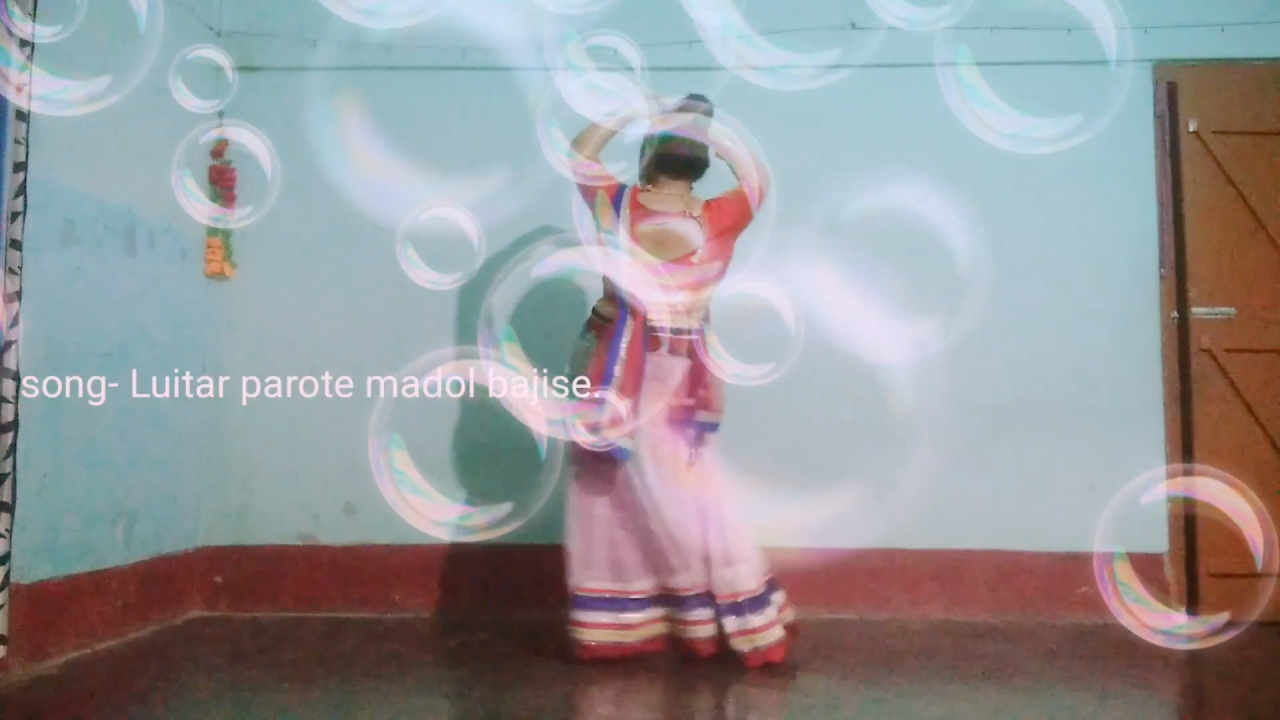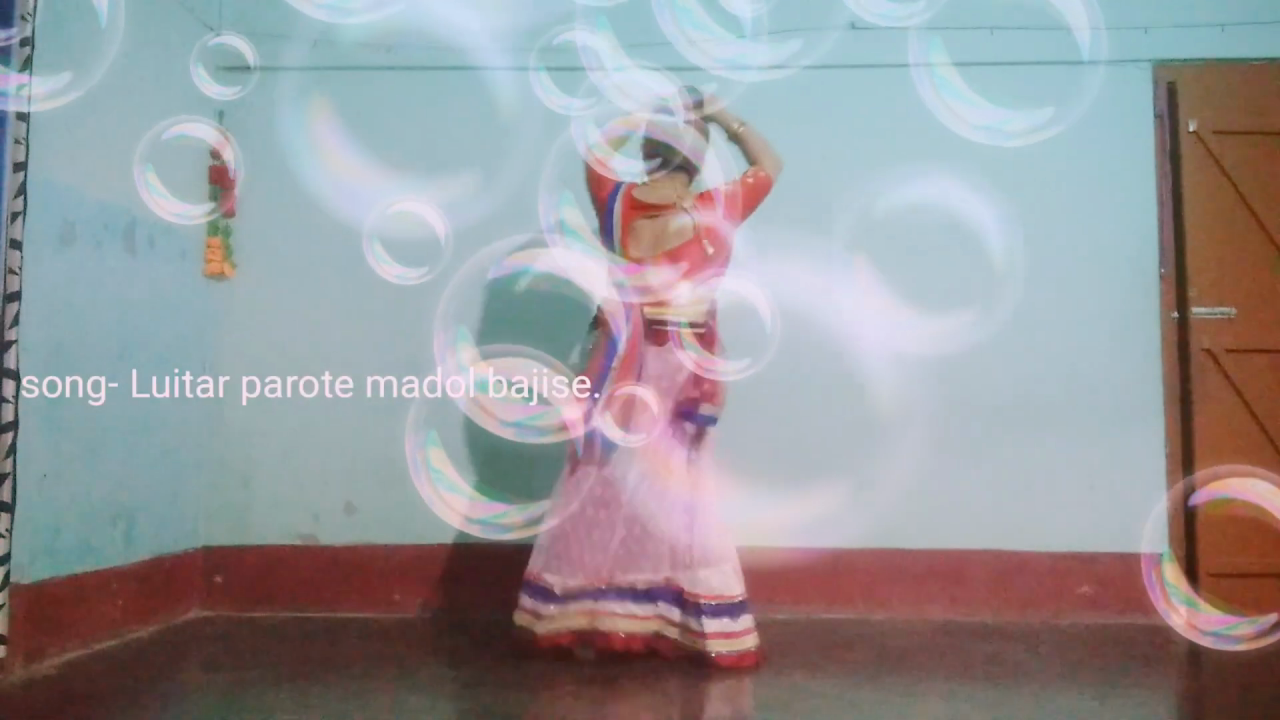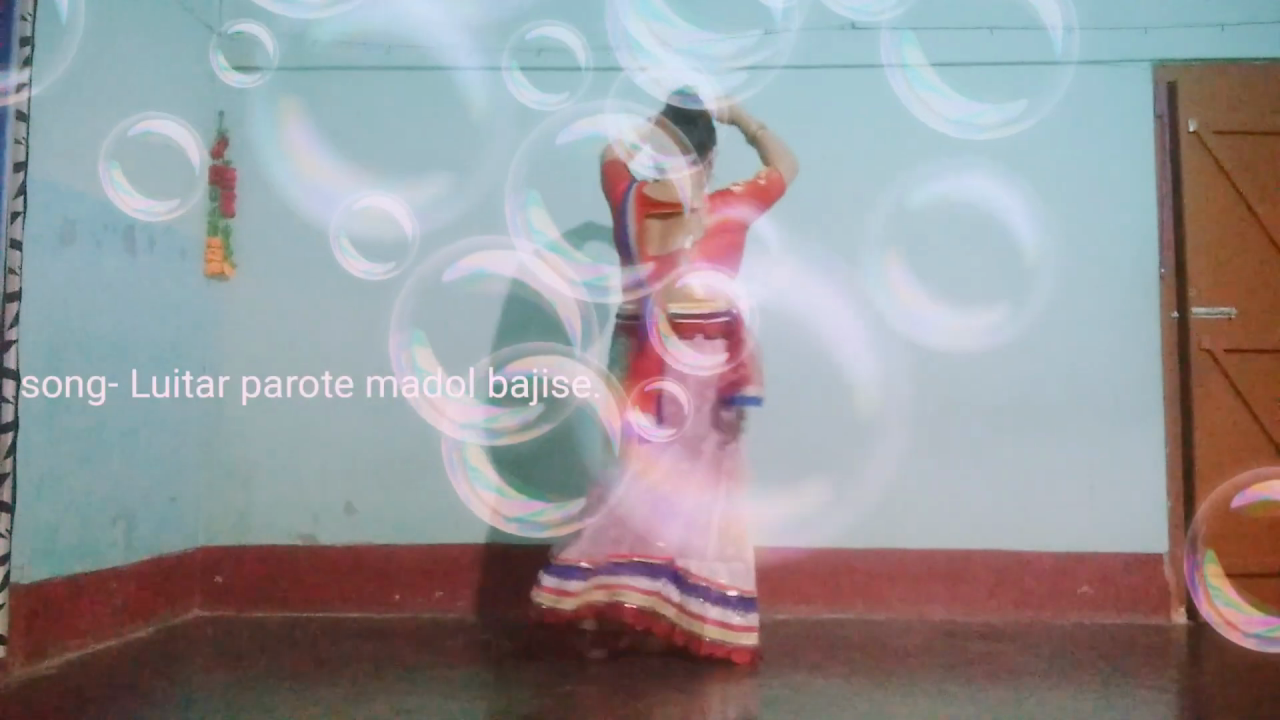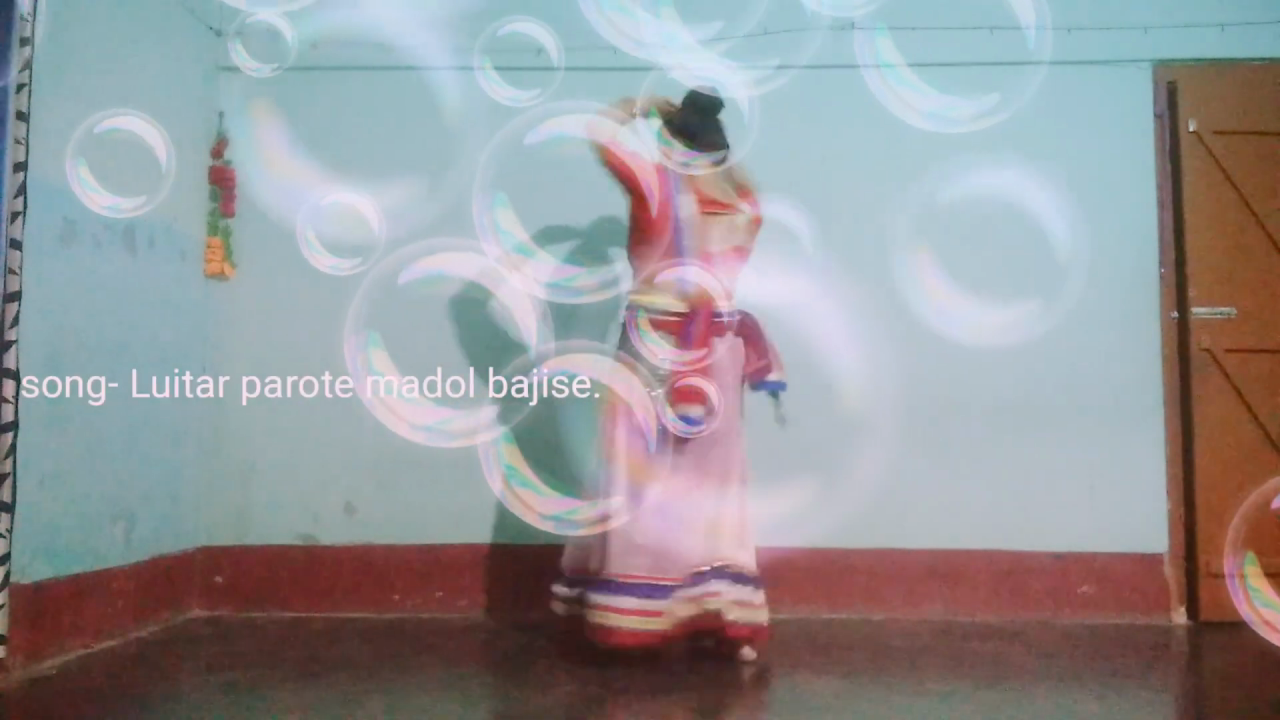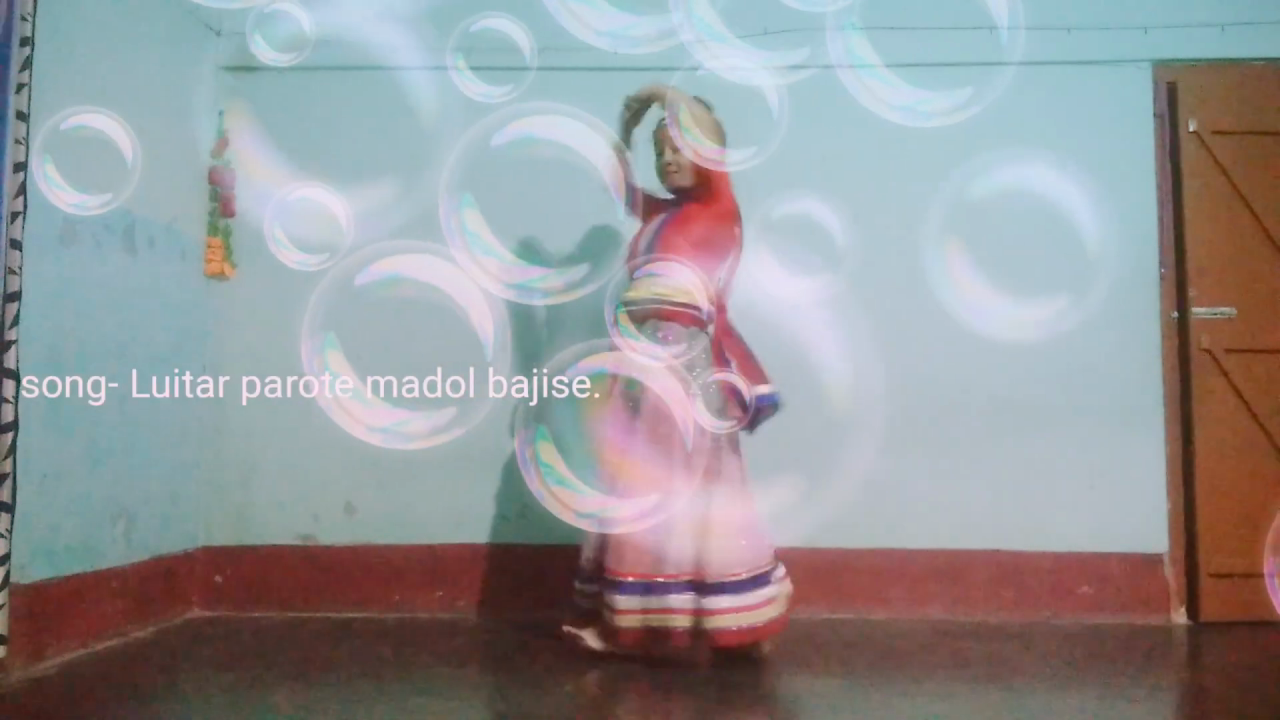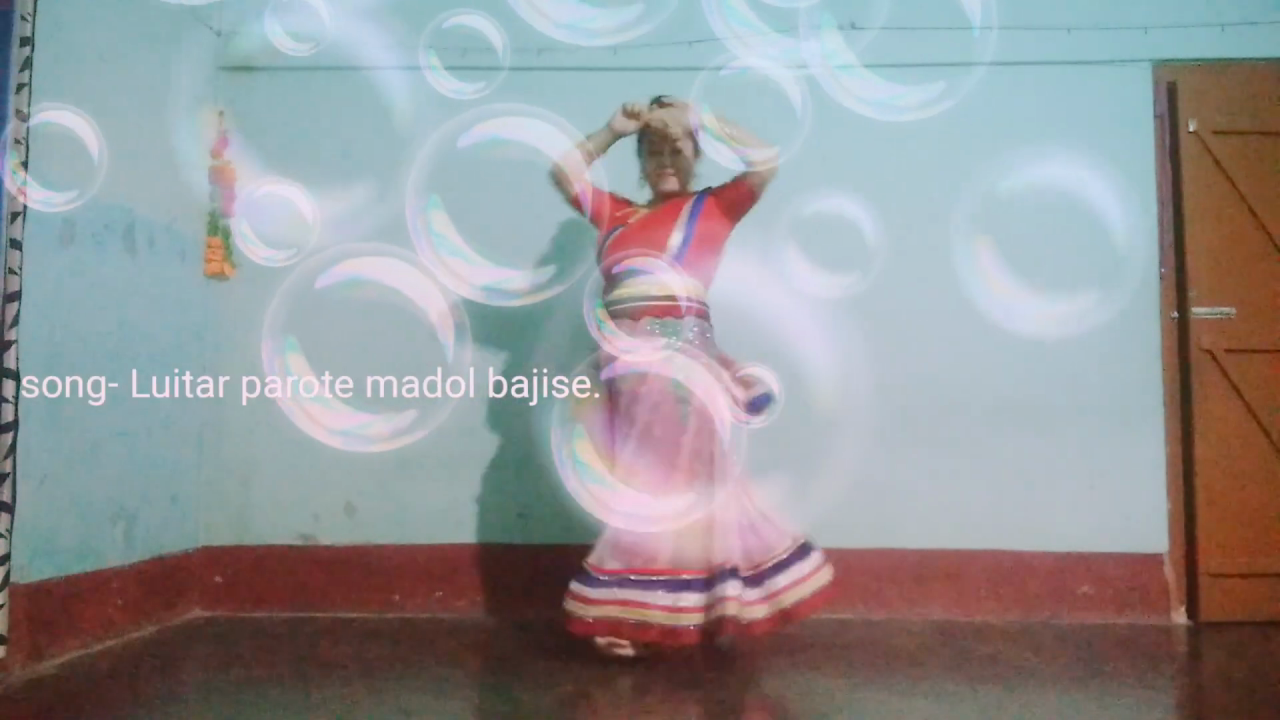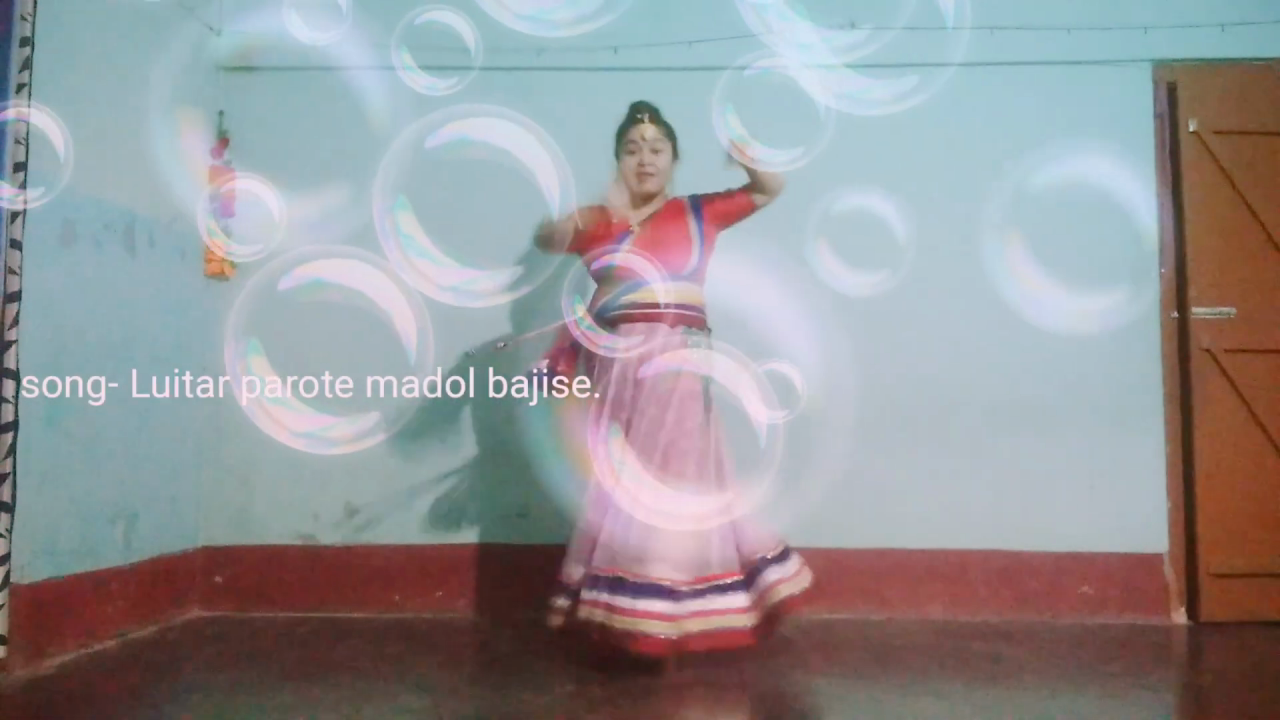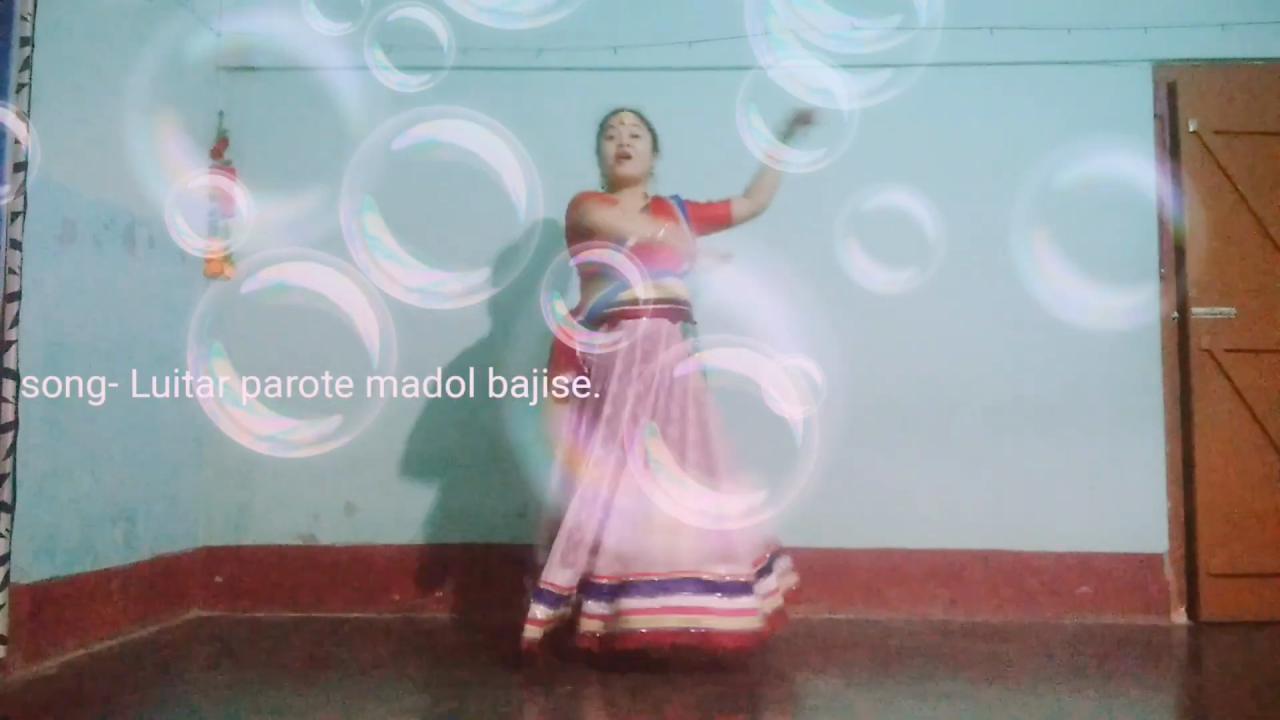
dt=0.2s
person 1, frame 1
left shoulder: (616, 204)
right shoulder: (715, 220)
left elbow: (581, 147)
right elbow: (756, 177)
right wrist: (706, 126)
left hip: (608, 368)
right hip: (674, 379)
left knee: (604, 498)
right knee: (690, 499)
left ankle: (605, 629)
right ankle: (747, 632)
person 1, frame 2
left shoulder: (615, 200)
right shoulder: (717, 211)
left elbow: (596, 151)
right elbow: (769, 163)
left wrist: (657, 117)
right wrist: (723, 117)
left hip: (617, 365)
right hip: (680, 372)
left knee: (600, 491)
right knee: (682, 496)
left ankle: (586, 624)
right ankle: (714, 634)
person 1, frame 3
left shoulder: (630, 198)
right shoulder: (729, 209)
left elbow: (615, 148)
right elbow: (786, 165)
left wrist: (669, 116)
right wrist: (742, 118)
left hip: (643, 363)
right hip: (708, 365)
left knee: (632, 484)
right knee: (708, 493)
left ankle: (609, 620)
right ankle: (717, 628)
person 1, frame 4
left shoulder: (663, 193)
right shoulder: (745, 213)
left elbow: (602, 135)
left wrist: (642, 107)
right wrist: (719, 157)
left hip: (656, 360)
right hip: (712, 363)
left knee: (641, 489)
right knee: (713, 492)
left ankle: (634, 618)
right ankle: (734, 627)
person 1, frame 5
left shoulder: (715, 200)
right shoulder: (668, 210)
left elbow: (704, 126)
right elbow: (629, 183)
left wrist: (660, 95)
right wrist: (627, 128)
left hip: (675, 359)
left knee: (656, 487)
right knee: (693, 487)
left ankle: (631, 622)
right ankle: (727, 617)
person 1, frame 6
left shoulder: (712, 208)
right shoulder: (616, 212)
left elbow: (766, 163)
right elbow: (563, 172)
left wrist: (696, 119)
right wrist: (610, 131)
left hip: (681, 354)
left knee: (671, 479)
right knee: (644, 483)
left ankle: (639, 619)
person 1, frame 7
left shoulder: (699, 213)
right shoulder: (596, 220)
left elbow: (769, 190)
right elbow: (547, 238)
left wrist: (748, 157)
right wrist: (590, 214)
left hip: (676, 362)
right hip: (615, 365)
left knee: (673, 481)
right knee: (627, 486)
left ankle: (668, 620)
right ankle: (633, 611)
person 1, frame 8
left shoulder: (679, 211)
right shoulder: (584, 205)
left elbow: (751, 203)
right elbow: (607, 219)
left wrist: (784, 142)
right wrist: (679, 239)
left hip: (670, 359)
right hip: (607, 362)
left knee: (682, 476)
right knee: (601, 483)
left ankle: (676, 615)
right ankle: (595, 610)
